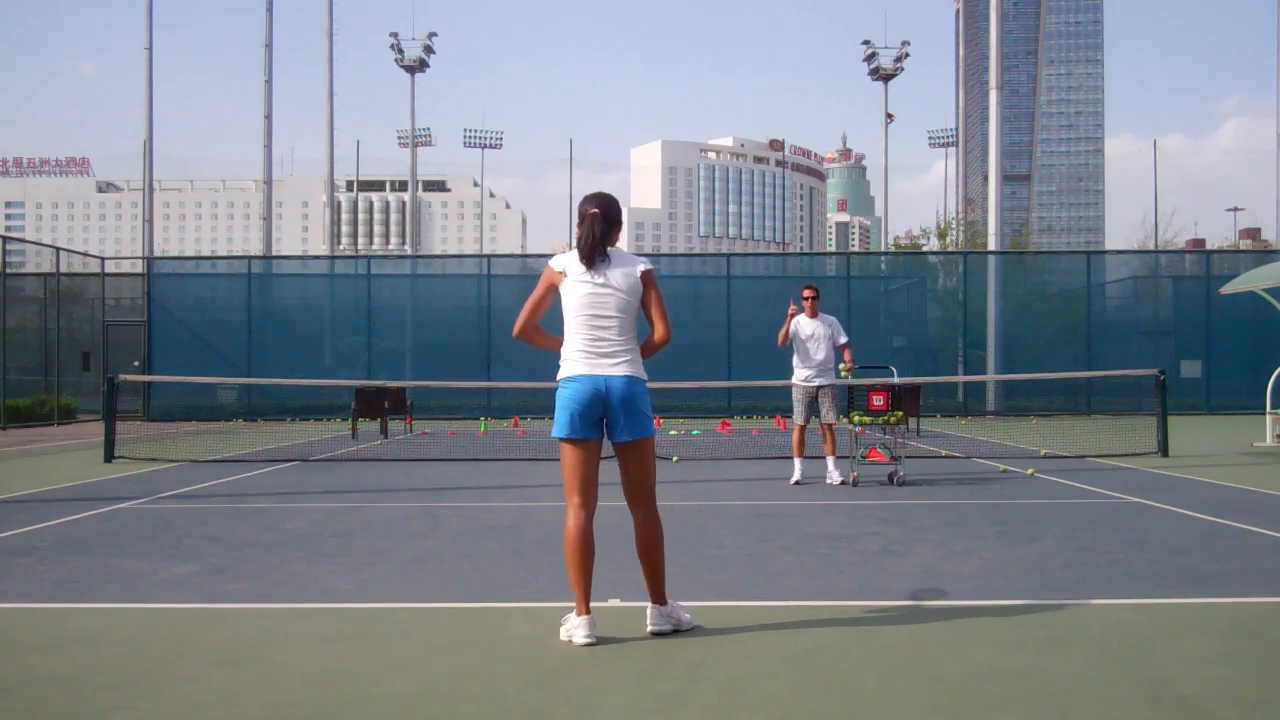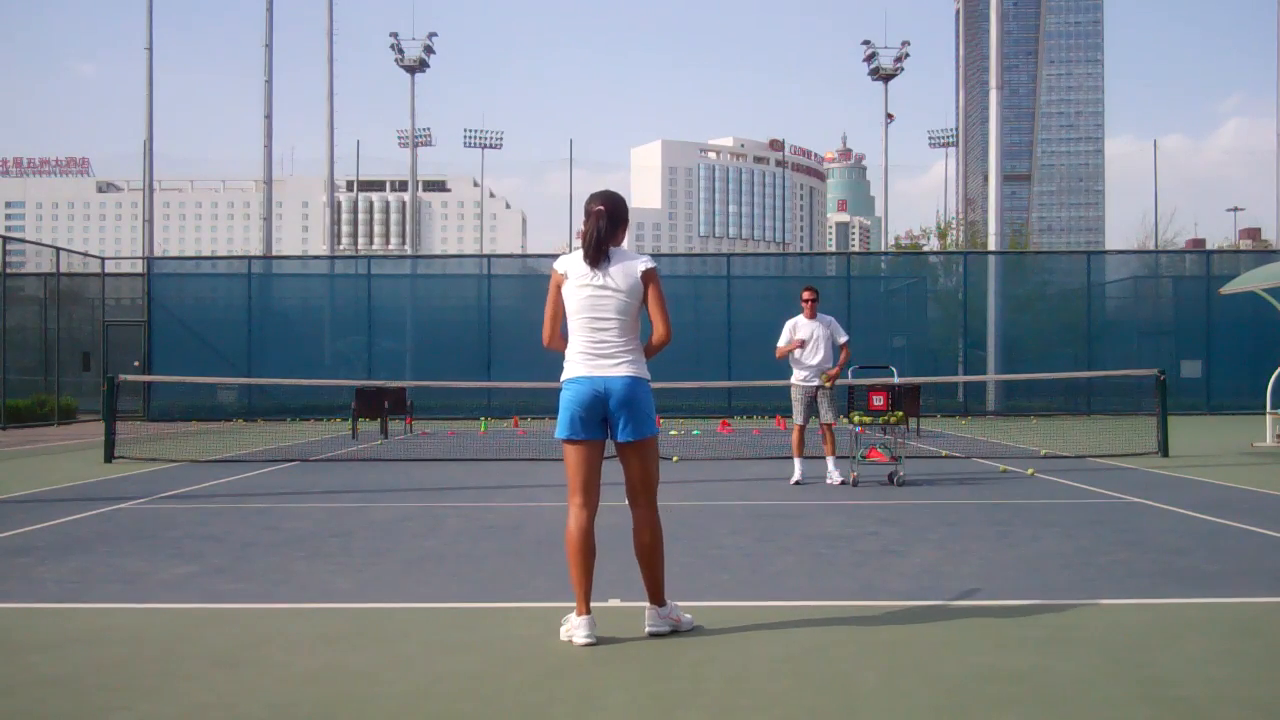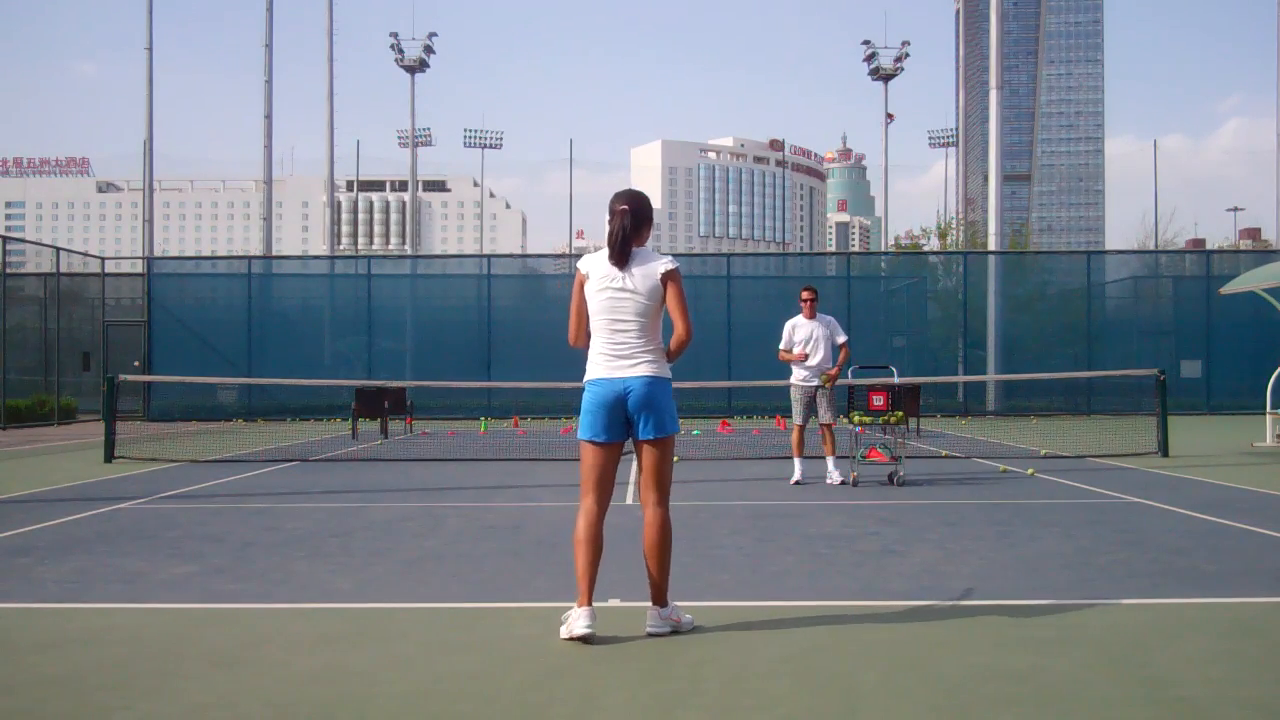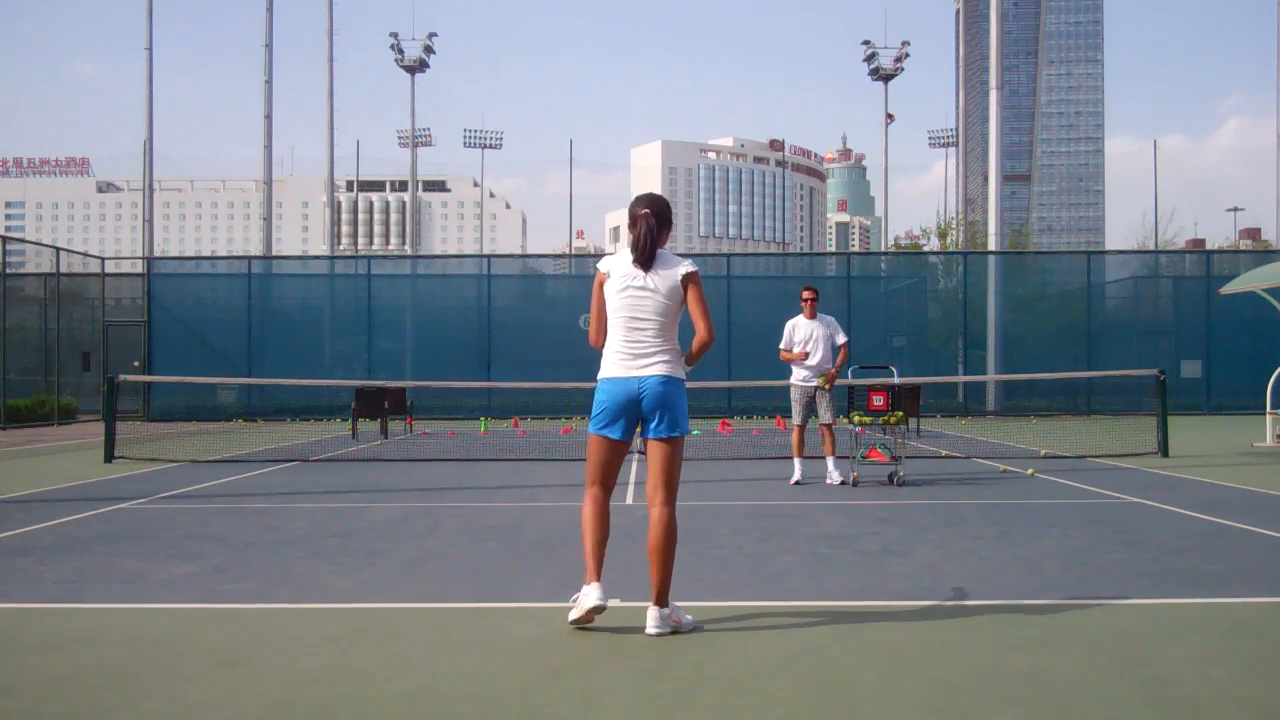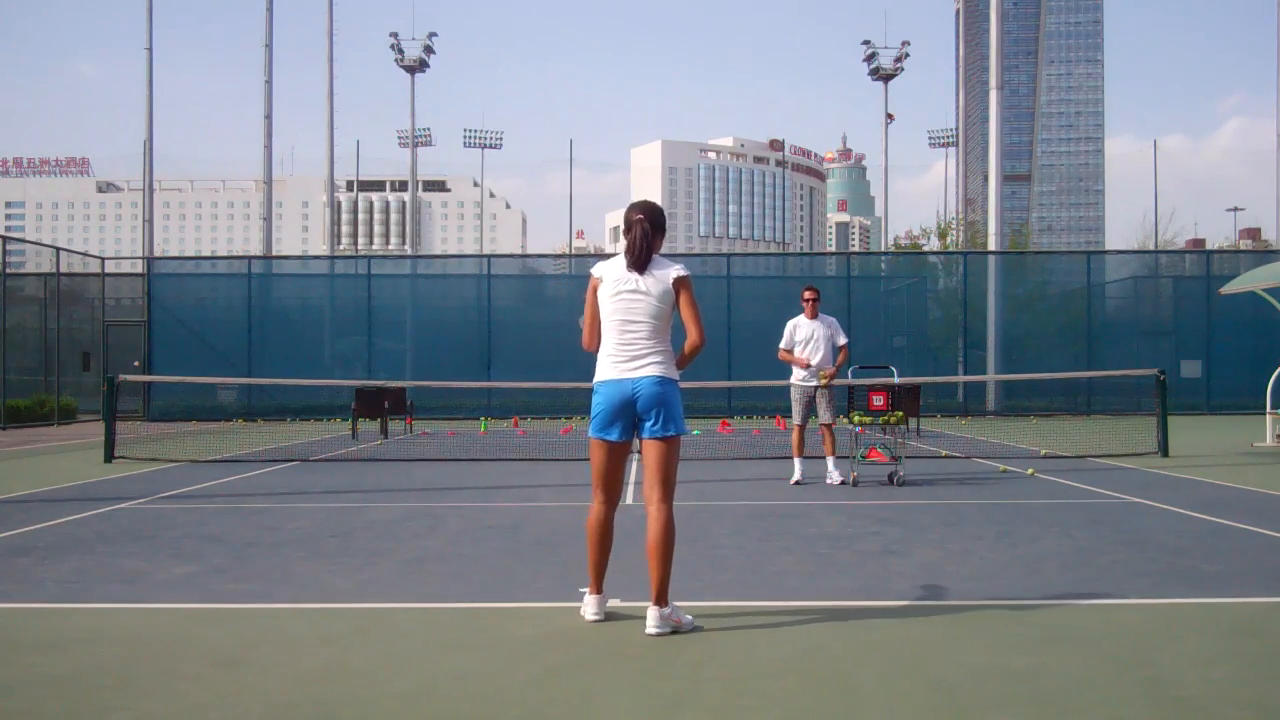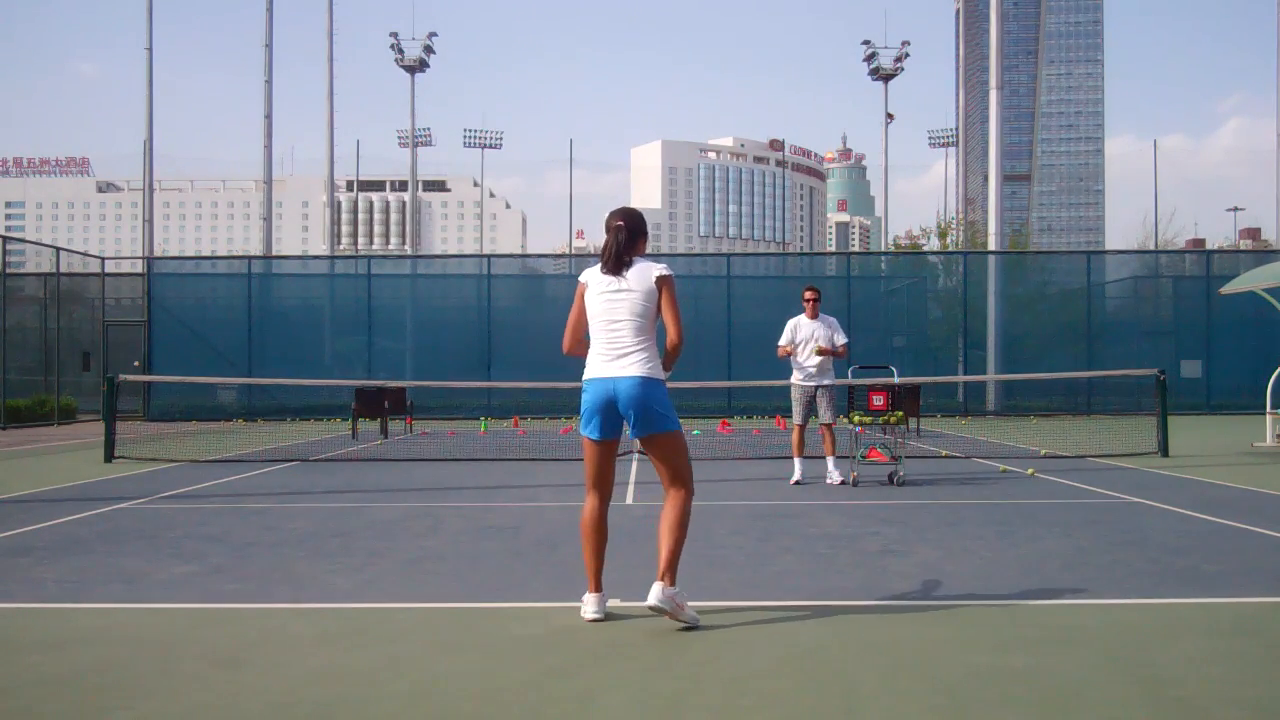
dt=0.3s
person 1, frame 1
left shoulder: (561, 266)
right shoulder: (638, 268)
left elbow: (523, 329)
right elbow: (662, 333)
left hip: (577, 385)
right hip: (627, 385)
left knee: (579, 506)
right knee: (643, 505)
left ankle: (582, 617)
right ankle: (659, 607)
person 1, frame 2
left shoulder: (565, 266)
right shoulder: (642, 266)
left elbow: (549, 338)
right elbow: (663, 333)
left hip: (579, 386)
right hip: (630, 385)
left knee: (581, 506)
right knee: (643, 505)
left ankle: (583, 616)
right ankle: (658, 609)
person 1, frame 3
left shoulder: (588, 267)
right shoulder: (663, 267)
left elbow: (577, 338)
right elbow: (684, 332)
right wrist: (661, 358)
left hip: (601, 385)
right hip: (650, 385)
left knee: (592, 503)
right knee: (654, 502)
left ankle: (583, 609)
right ankle: (658, 609)
person 1, frame 4
left shoulder: (608, 267)
right shoulder: (683, 270)
left elbow: (596, 338)
right elbow: (705, 334)
left hip: (614, 383)
right hip: (664, 384)
left knee: (596, 490)
right knee: (661, 501)
left ankle: (592, 585)
right ankle: (660, 609)
person 1, frame 5
left shoulder: (601, 272)
right shoulder: (675, 274)
left elbow: (589, 341)
right elbow: (696, 338)
left hip: (610, 386)
right hip: (657, 386)
left knee: (603, 500)
right knee: (659, 502)
left ankle: (595, 596)
right ankle: (660, 607)
person 1, frame 6
left shoulder: (588, 278)
right shoulder: (657, 273)
left elbow: (570, 345)
right elbow: (675, 335)
left hip: (596, 384)
right hip: (642, 384)
left knee: (596, 496)
right knee: (679, 487)
left ankle: (594, 596)
right ankle: (665, 584)
person 2, frame 1
left shoulder: (831, 322)
right shoulder: (795, 322)
left elbow: (844, 347)
right elbow: (781, 343)
left wrist: (849, 361)
right wrist: (789, 319)
left hip: (826, 381)
right hip: (802, 382)
left knee: (827, 426)
right knee: (799, 425)
left ankle: (832, 470)
right ankle: (798, 470)
person 2, frame 2
left shoulder: (830, 322)
right shoulder: (792, 324)
left elbow: (845, 348)
right elbow: (778, 354)
left wrist: (838, 368)
right wrist: (791, 346)
left hip: (825, 382)
right hip: (801, 382)
left knee: (827, 426)
right knee: (799, 426)
left ankle: (832, 470)
right ankle: (798, 471)
person 2, frame 3
left shoulder: (829, 322)
right shoulder: (792, 324)
left elbow: (844, 348)
right elbow: (781, 355)
left wrist: (837, 368)
right wrist: (795, 357)
left hip: (824, 382)
right hip: (800, 382)
left knee: (826, 425)
right knee: (798, 426)
left ankle: (832, 470)
right ankle: (798, 471)
person 2, frame 4
left shoulder: (829, 322)
right shoulder: (792, 324)
left elbow: (843, 349)
right elbow: (782, 354)
left wrist: (835, 369)
right wrist: (796, 356)
left hip: (824, 382)
right hip: (800, 382)
left knee: (827, 425)
right knee: (798, 426)
left ankle: (832, 470)
right ankle: (798, 471)
person 2, frame 5
left shoulder: (831, 323)
right shoulder: (793, 324)
left elbow: (844, 350)
right elbow: (781, 354)
left wrist: (835, 368)
right wrist: (797, 361)
left hip: (824, 382)
right hip: (800, 382)
left knee: (827, 425)
right knee: (798, 425)
left ankle: (832, 470)
right ankle: (797, 471)
person 2, frame 6
left shoulder: (831, 323)
right shoulder: (794, 323)
left elbow: (843, 350)
right elbow: (780, 351)
left wrist: (830, 352)
right wrist: (787, 351)
left hip: (825, 381)
right hip: (801, 381)
left knee: (827, 425)
right knee: (798, 425)
left ankle: (832, 470)
right ankle: (798, 471)
